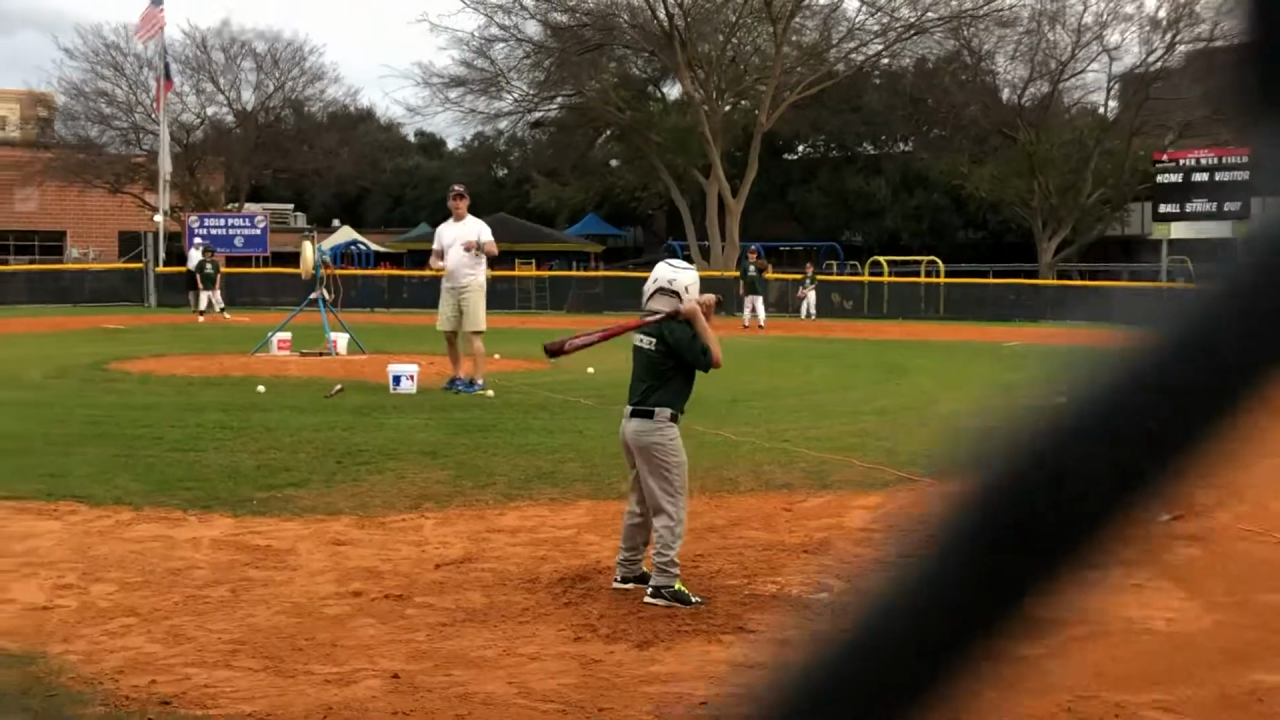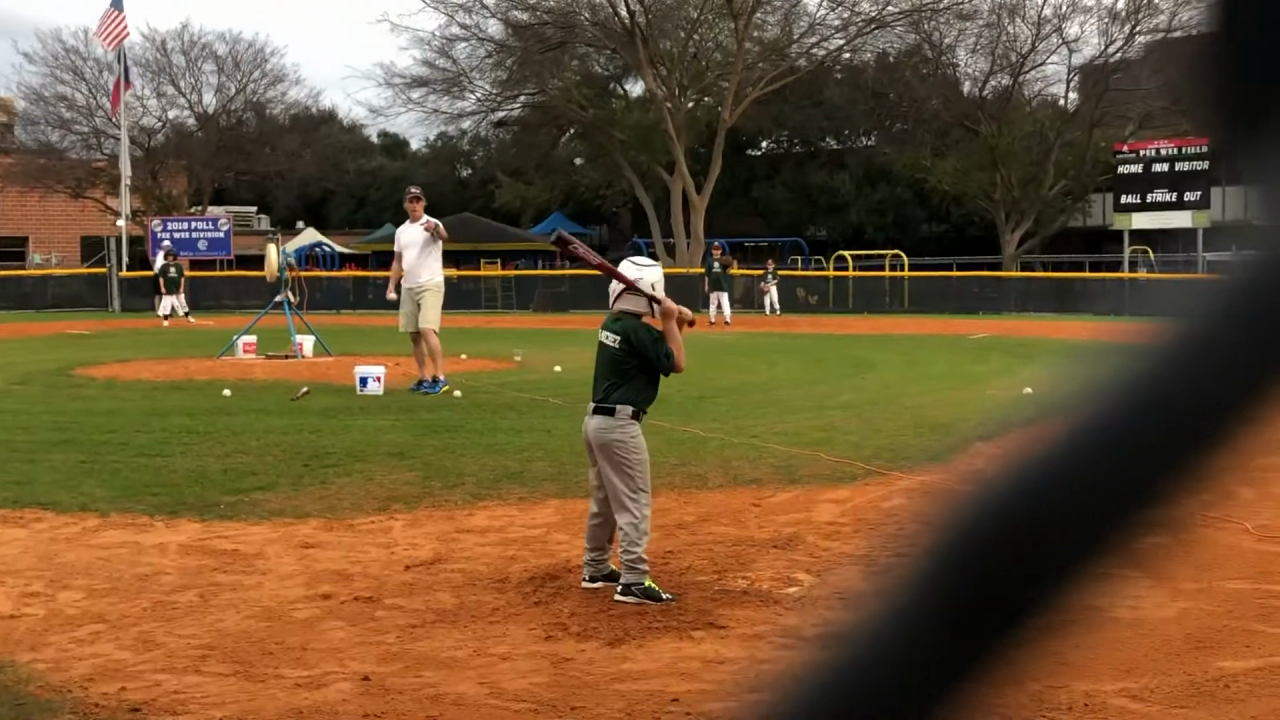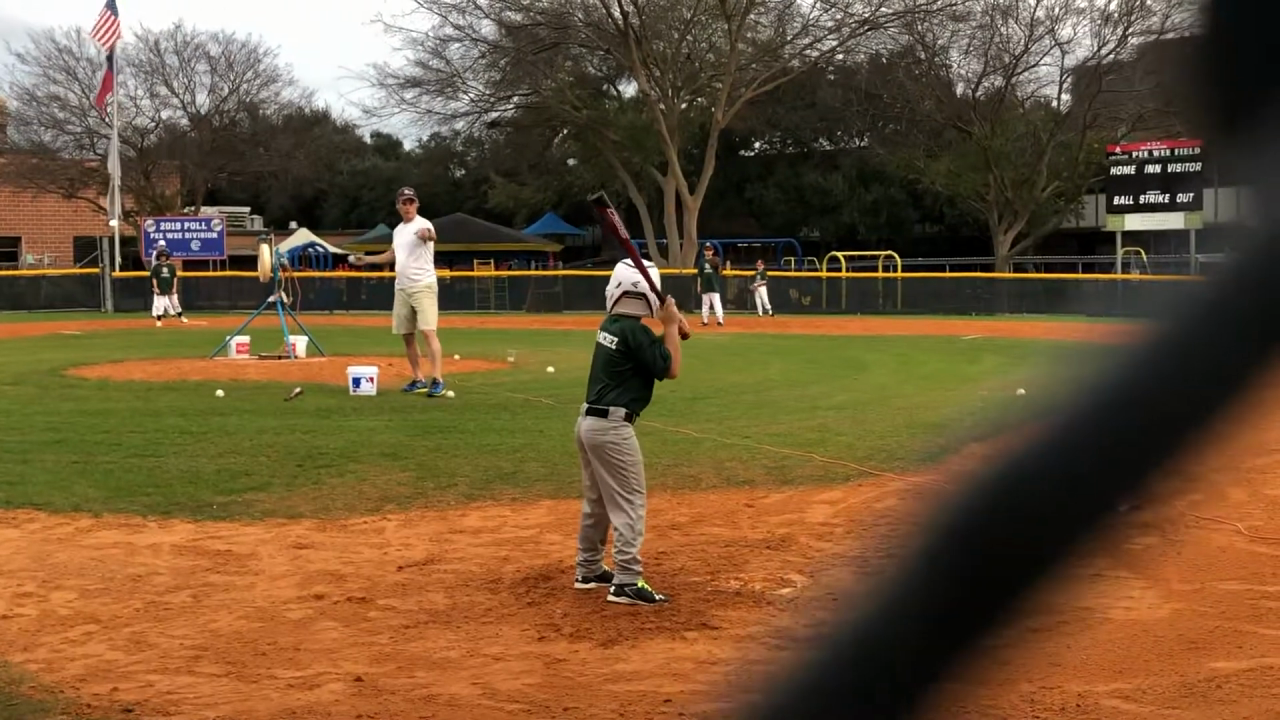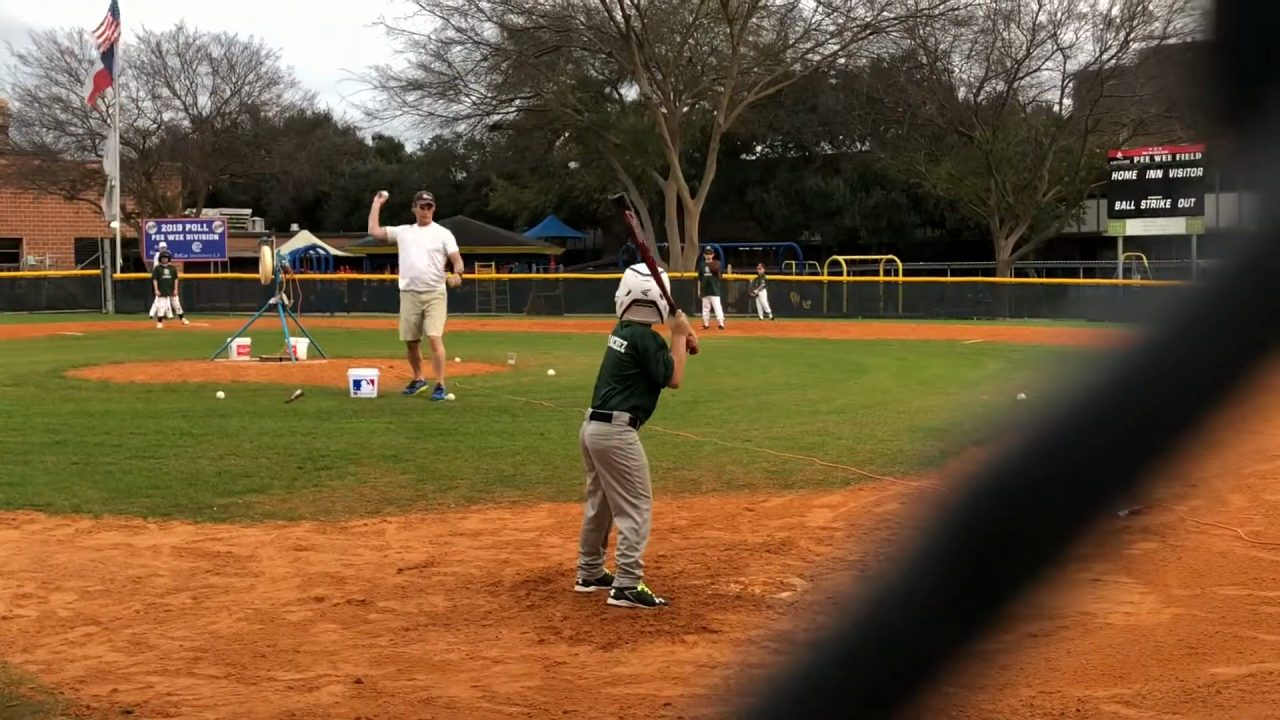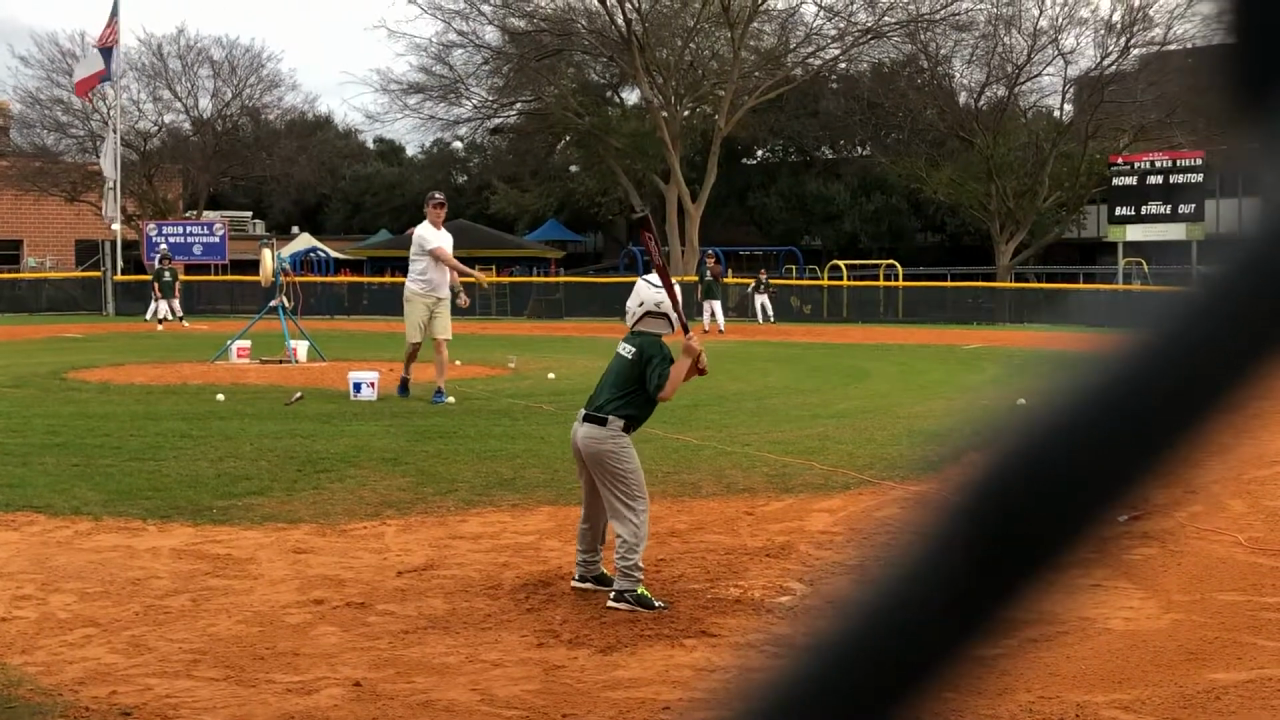
dt=0.4s
person 1, frame 1
left shoulder: (647, 325)
right shoulder: (673, 330)
left elbow: (689, 344)
right elbow: (714, 358)
left wrist: (702, 317)
right wrist: (699, 318)
left hip: (634, 422)
right hip: (657, 427)
left knee: (642, 501)
right knee: (669, 505)
left ankle: (628, 569)
right ankle: (663, 583)
person 1, frame 2
left shoulder: (612, 322)
right shoulder: (637, 329)
left elbow: (653, 346)
right elbow: (676, 364)
left wrist: (674, 323)
right wrist: (669, 321)
left hip: (596, 420)
right hip: (619, 425)
left knee: (604, 499)
right knee: (634, 502)
left ankle: (595, 569)
right ankle: (633, 581)
person 1, frame 3
left shoulder: (611, 324)
right shoulder: (634, 331)
left elbow: (648, 353)
right elbow: (670, 369)
left wrist: (672, 330)
right wrist: (670, 326)
left hip: (589, 421)
right hip: (612, 426)
left knee: (596, 500)
right knee: (629, 503)
left ankle: (589, 569)
right ankle: (626, 582)
person 1, frame 4
left shoulder: (622, 329)
right shoulder: (646, 337)
left elbow: (657, 365)
right elbow: (673, 379)
left wrist: (680, 344)
right wrist: (678, 336)
left hip: (593, 426)
right hip: (616, 431)
left knee: (599, 504)
right knee: (635, 508)
left ankle: (589, 573)
right ankle: (626, 586)
person 1, frame 5
left shoulder: (633, 339)
right shoulder: (655, 348)
left elbow: (658, 381)
right elbow: (663, 393)
left wrist: (689, 366)
right wrist: (685, 357)
left hip: (584, 428)
right hip: (608, 435)
left knee: (595, 506)
right knee: (632, 511)
left ankle: (587, 570)
right ankle: (627, 589)
person 2, frame 1
left shoulder: (478, 225)
right shoulder: (442, 229)
left elbow: (493, 250)
right elbow: (434, 257)
left wrist: (477, 246)
right wrist: (436, 264)
left hip: (472, 286)
right hip: (449, 288)
left knee: (473, 334)
right knee: (449, 334)
left ankle: (478, 381)
right ankle: (457, 377)
person 2, frame 2
left shoulder: (432, 224)
right shoulder: (401, 231)
left elbow: (444, 237)
right elbow: (397, 261)
left wrist: (435, 228)
right wrist: (392, 285)
left hip: (431, 286)
right hip: (408, 289)
left knee: (427, 330)
right knee: (414, 335)
left ankle: (440, 377)
right ankle: (425, 378)
person 2, frame 3
left shoulder: (422, 224)
right shoulder: (398, 230)
left elbow: (432, 236)
left wrist: (427, 234)
right wrist: (368, 259)
left hip: (423, 287)
right hip: (401, 289)
left knee: (427, 331)
right knee: (407, 336)
left ankle: (438, 380)
right ankle: (419, 379)
person 2, frame 4
left shoulder: (442, 233)
right shoulder: (403, 231)
left elbow: (457, 260)
right elbow: (373, 231)
left wrist: (457, 273)
right wrist: (376, 204)
left hip: (435, 294)
right hip: (409, 295)
left knee: (434, 338)
right knee: (411, 341)
left ankle: (440, 385)
right ankle: (418, 379)
person 2, frame 5
left shoulder: (447, 236)
right shoulder: (423, 232)
right elbow: (446, 259)
left wrist: (459, 291)
right wrist: (473, 273)
left hip: (441, 297)
right hip: (417, 295)
left knee: (440, 342)
right knee: (414, 343)
left ankle: (440, 388)
right ankle: (406, 376)
